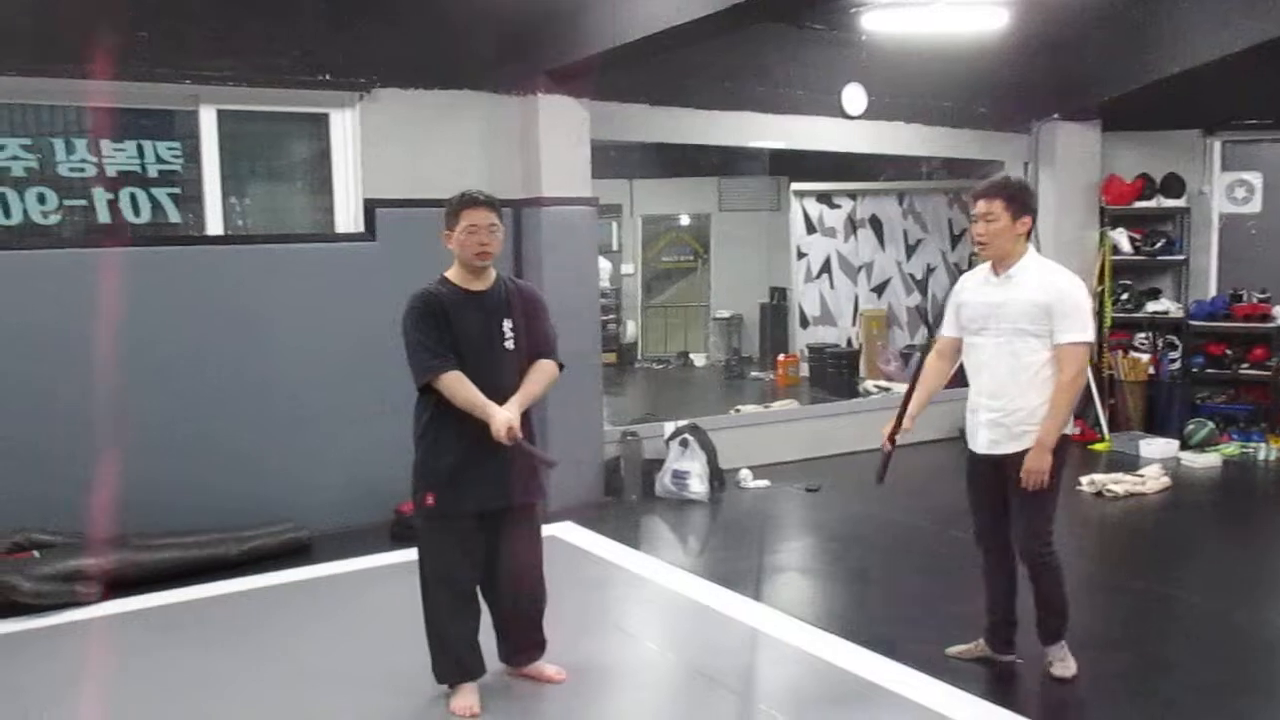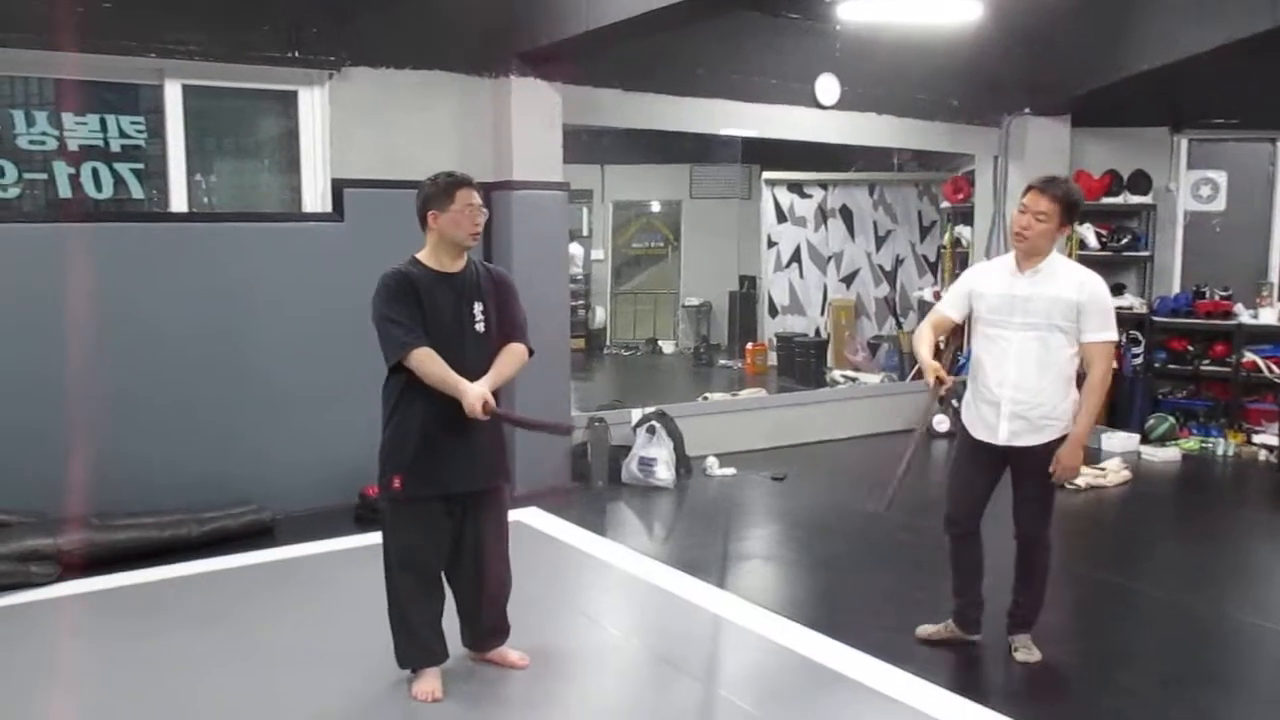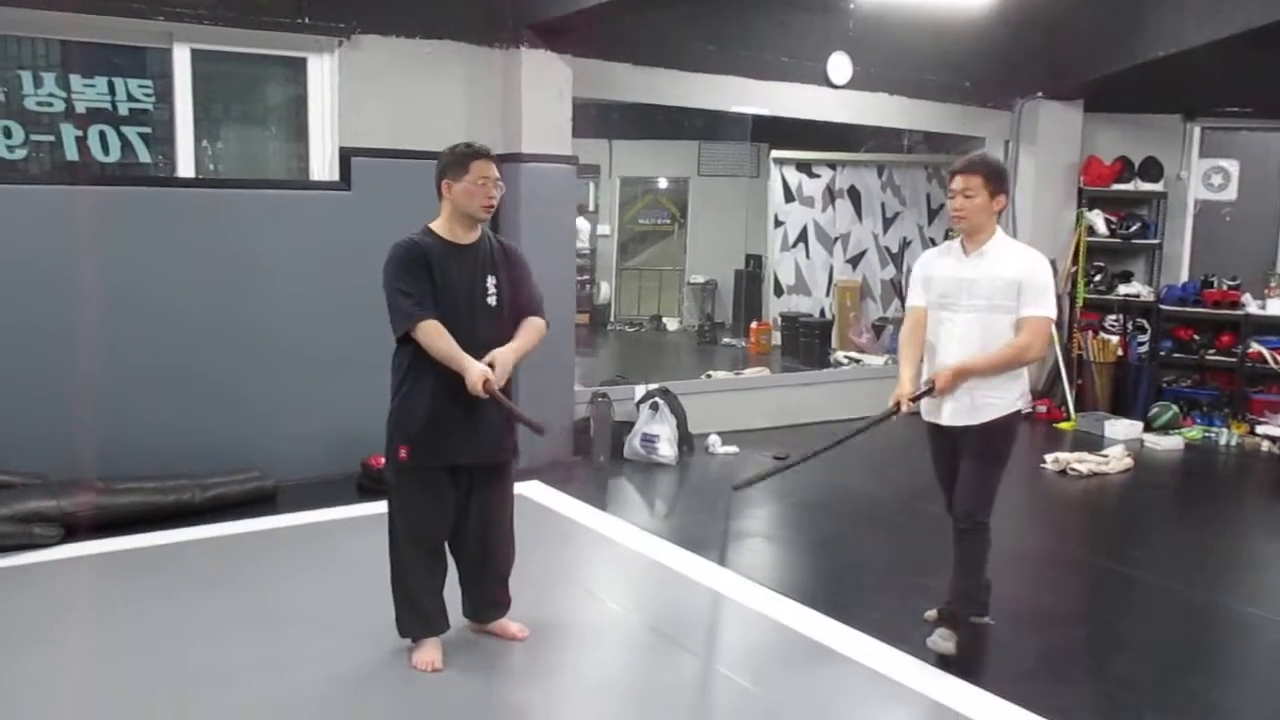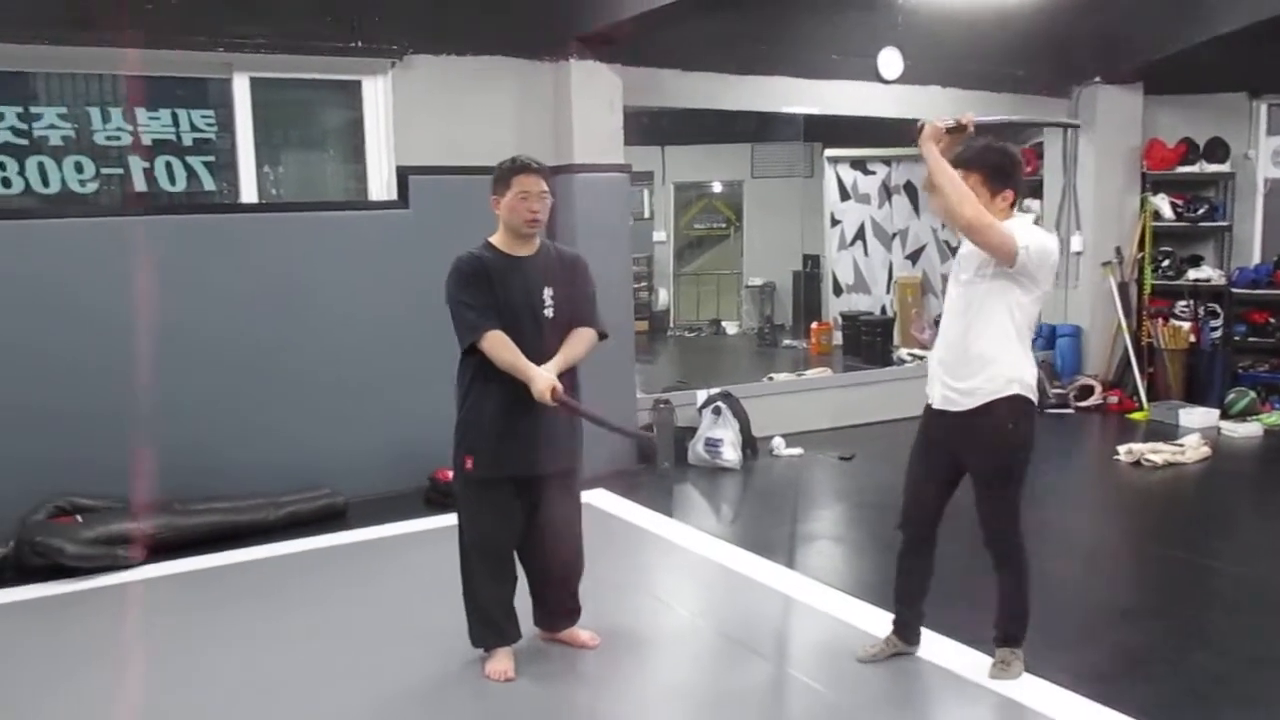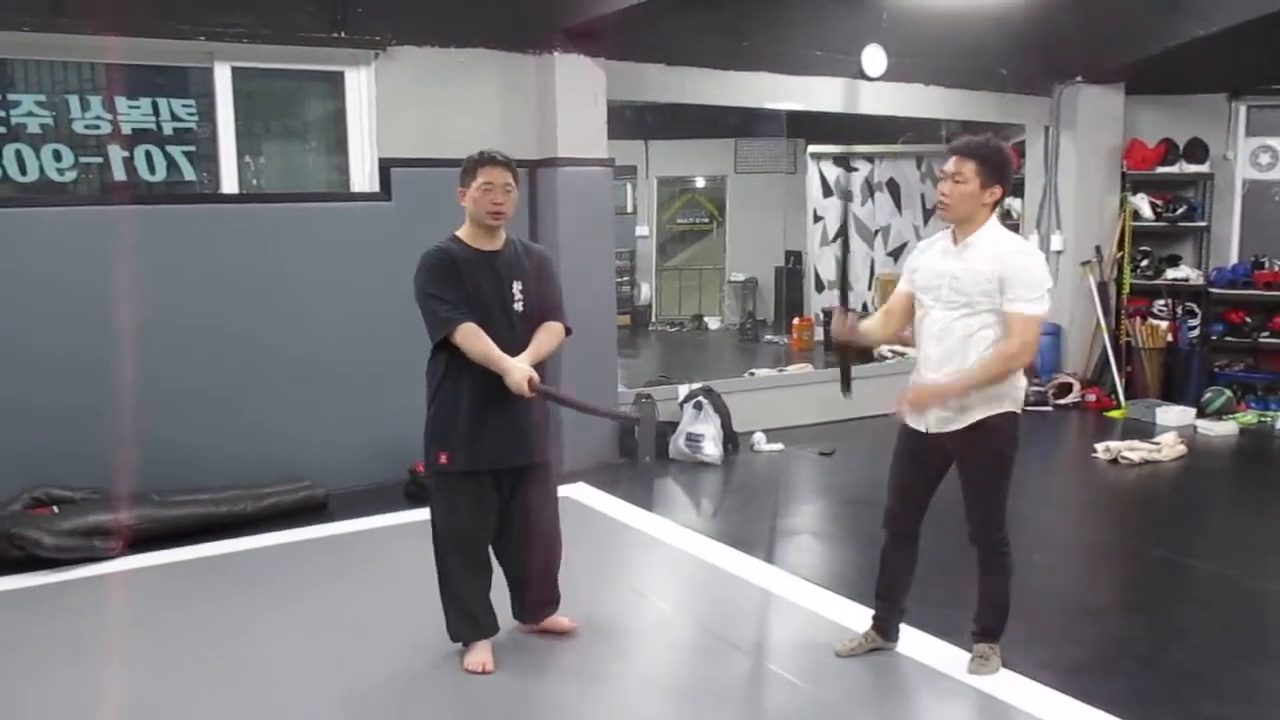
dt=1s
person 1, frame 1
left shoulder: (524, 299)
right shoulder: (427, 305)
left elbow: (547, 361)
right elbow: (441, 373)
left wrist: (515, 406)
right wrist: (490, 412)
left hip: (513, 456)
right hip: (448, 462)
left knee: (521, 566)
right knee: (450, 576)
left ankle: (524, 654)
right ankle: (462, 676)
person 1, frame 2
left shoulder: (495, 282)
right shoulder: (398, 285)
left elbow: (517, 345)
right elbow: (414, 352)
left wrist: (485, 383)
right wrist: (462, 388)
left hip: (481, 440)
right hip: (416, 445)
left knee: (486, 552)
right knee: (415, 559)
left ankle: (487, 639)
right ankle: (425, 661)
person 1, frame 3
left shoulder: (507, 256)
right shoulder: (410, 255)
left elbow: (535, 319)
right elbow: (421, 324)
left wrist: (510, 353)
right wrist: (466, 365)
left hip: (489, 416)
right hip: (425, 417)
left knee: (490, 525)
right knee: (420, 530)
left ankle: (487, 611)
right ankle: (425, 630)
person 1, frame 4
left shoulder: (570, 266)
right shoulder: (471, 269)
left elbow: (587, 329)
right elbow: (486, 335)
left wrist: (554, 367)
right wrist: (531, 374)
left hip: (555, 423)
right hip: (490, 427)
left knee: (559, 532)
right knee: (489, 540)
left ankle: (557, 619)
right ankle: (497, 640)
person 1, frame 5
left shoulder: (535, 260)
right shoulder: (439, 263)
left elbow: (554, 323)
right elbow: (460, 328)
left wrist: (525, 360)
right wrist: (505, 366)
left hip: (524, 416)
right hip: (461, 420)
left knee: (536, 525)
right knee: (463, 533)
left ankle: (536, 610)
right ankle: (475, 633)
person 2, frame 1
left shoulder: (1060, 286)
right shoulder: (967, 286)
left elbow: (1073, 371)
right elbow: (942, 356)
left wrist: (1044, 445)
right wrist: (907, 416)
left hip: (1036, 442)
right hip: (981, 441)
left knee: (1032, 544)
right knee: (992, 543)
left ankle: (1055, 641)
right ankle: (998, 639)
person 2, frame 2
left shoulder: (1086, 286)
right shoulder: (980, 276)
left elbow: (1099, 369)
right elbow: (930, 325)
left wrist: (1077, 440)
right wrist: (928, 359)
left hip: (1043, 436)
right hip: (979, 427)
left knee: (1032, 535)
right knee: (959, 522)
left ankle: (1020, 630)
right ankle: (965, 620)
person 2, frame 3
left shoulder: (1027, 265)
right shoulder: (931, 262)
left elbow: (1033, 345)
right elbow: (914, 327)
left wrist: (961, 370)
right wrist: (908, 378)
left hip: (992, 413)
right hip: (941, 411)
left knee: (971, 516)
right knee: (960, 514)
left ankle: (953, 622)
right ankle: (975, 603)
person 2, frame 4
left shoulder: (1035, 246)
right shoulder: (974, 237)
left elbow: (969, 216)
right elbow: (936, 196)
left wrist: (931, 150)
right wrist: (945, 150)
left hip: (998, 408)
right hip: (945, 404)
left knee: (1001, 536)
right knee: (916, 523)
left ankle: (1010, 645)
right ankle: (905, 632)
person 2, frame 5
left shoulder: (1018, 258)
right shoulder: (926, 251)
left elbow: (1021, 349)
right elbow: (893, 319)
left wrist: (947, 390)
right wrist: (858, 331)
left hip: (984, 419)
right hip: (922, 415)
left knee: (987, 535)
right knee: (899, 524)
left ankle: (988, 640)
right ankle: (884, 627)
